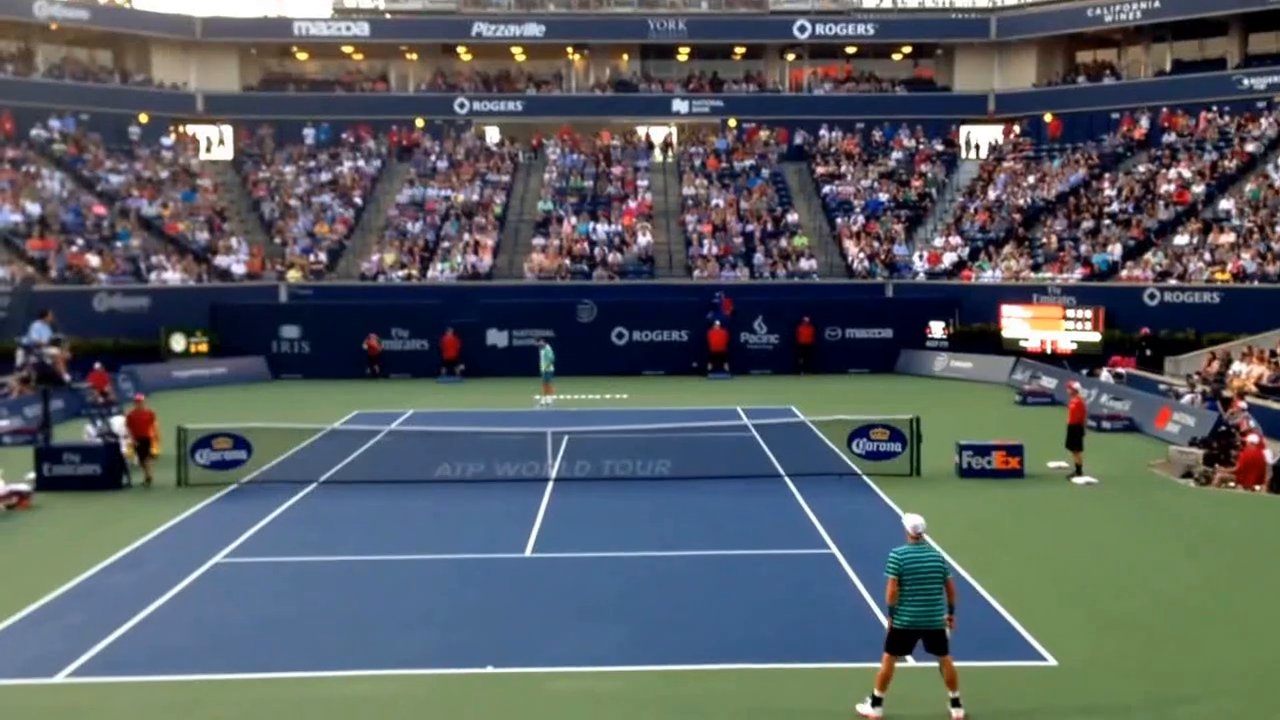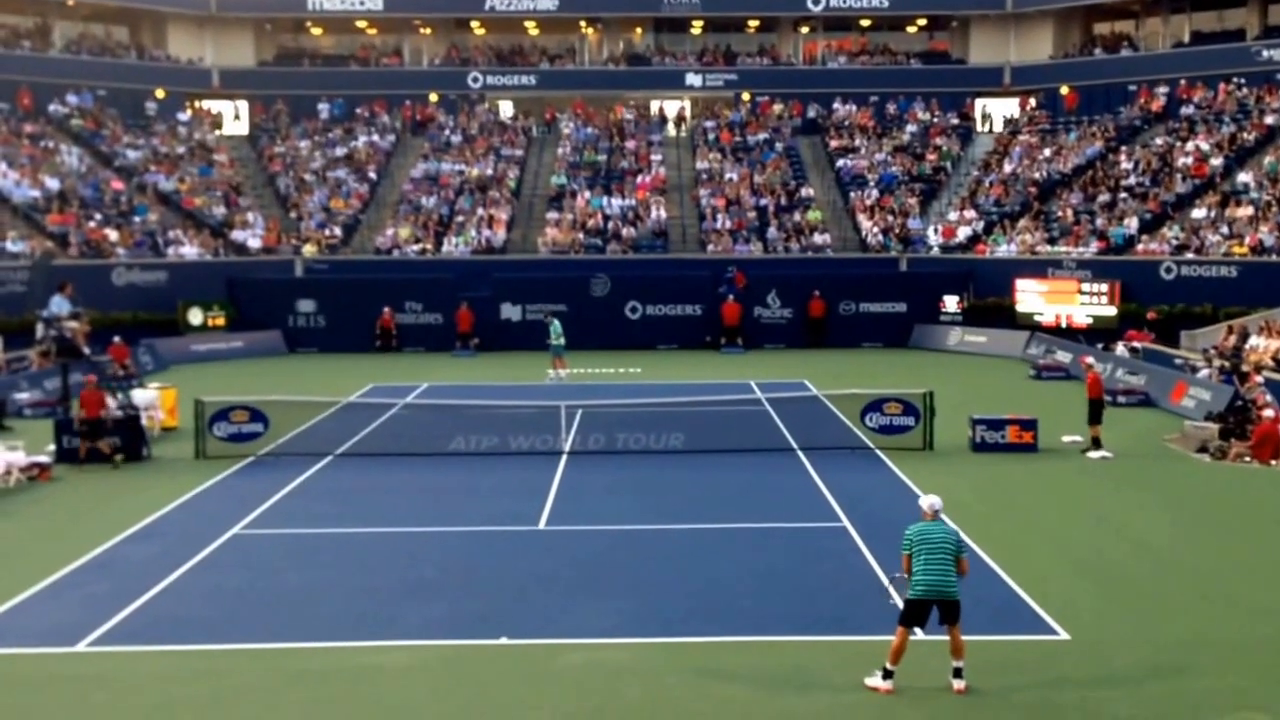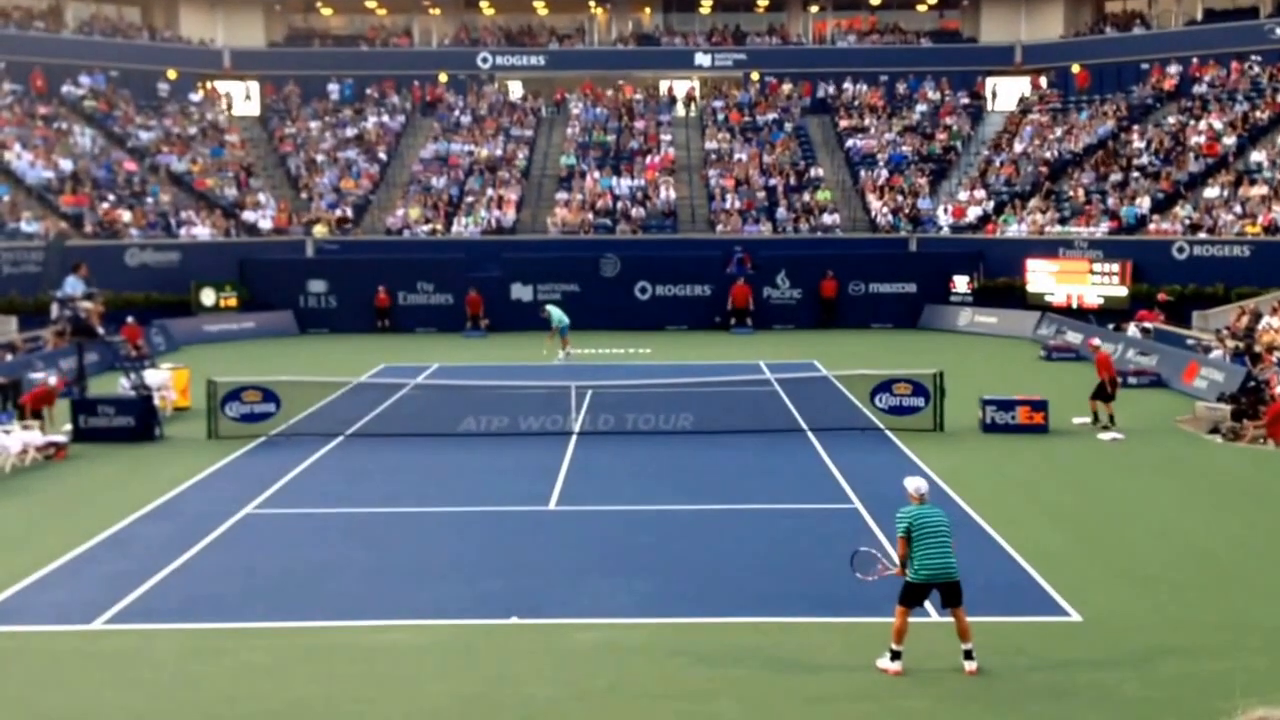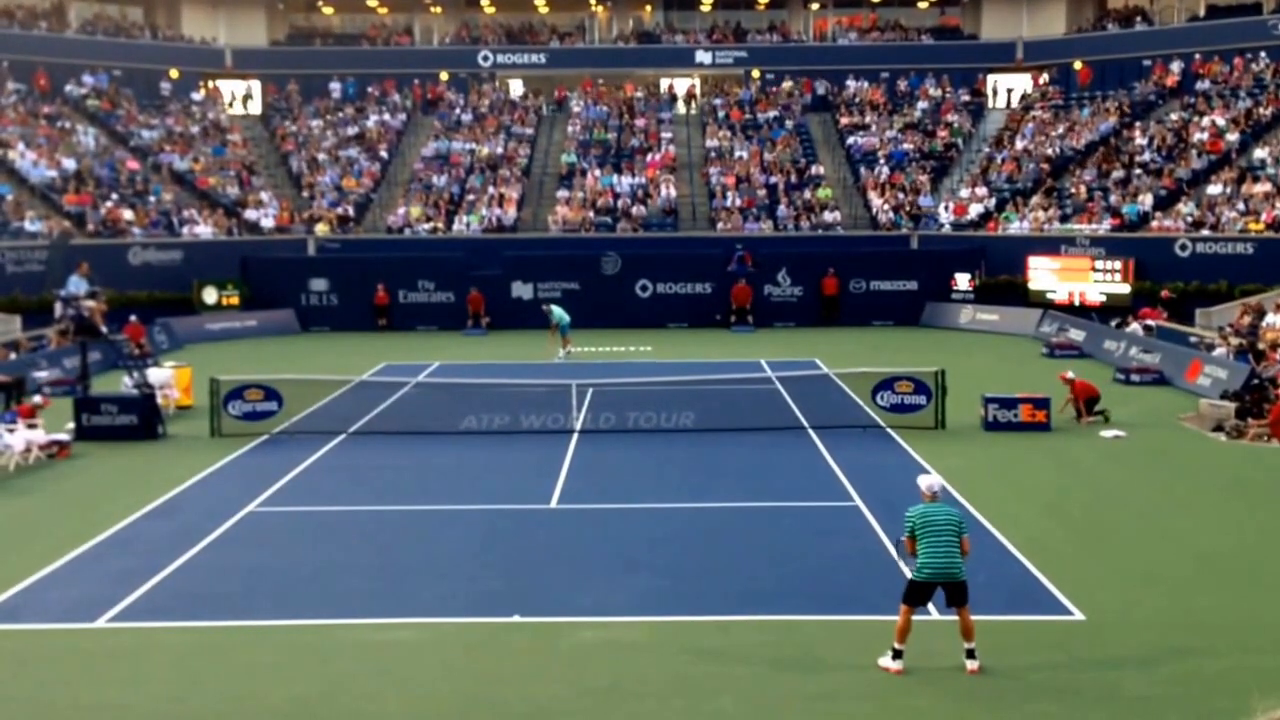
dt=1s
person 1, frame 1
left shoulder: (897, 555)
right shoulder: (938, 556)
left elbow: (892, 590)
right elbow: (950, 588)
left wrist: (891, 616)
right wrist: (951, 612)
left hip: (905, 621)
right hip: (935, 620)
left knee: (888, 660)
right knee: (946, 660)
person 1, frame 2
left shoulder: (912, 531)
right shoulder: (953, 533)
left elbow: (907, 567)
right elbow: (963, 568)
left hip: (920, 590)
right hip: (949, 590)
left knee: (902, 632)
right knee: (954, 630)
left ankle: (886, 678)
right ankle: (958, 679)
person 1, frame 3
left shoulder: (905, 514)
right shoulder: (941, 514)
left elbow: (902, 551)
left wrist: (902, 567)
left hip: (920, 574)
right hip: (949, 572)
left knee: (902, 612)
right knee: (958, 612)
left ankle: (894, 660)
right ankle: (969, 660)
person 1, frame 4
left shoulder: (913, 512)
right shoulder: (955, 513)
left elbow: (911, 550)
right elbow: (966, 549)
left hip: (924, 572)
right hip: (954, 572)
left knee: (906, 611)
right knee: (963, 612)
left ankle: (896, 659)
right ankle: (971, 658)
